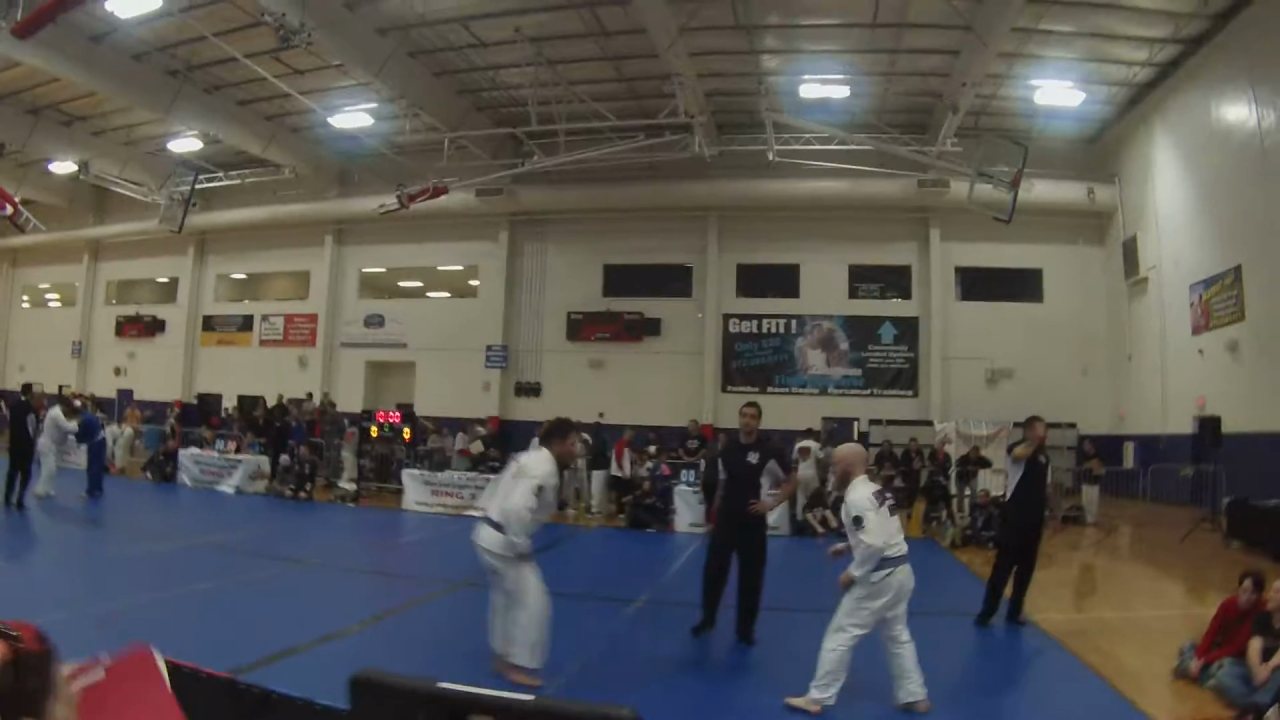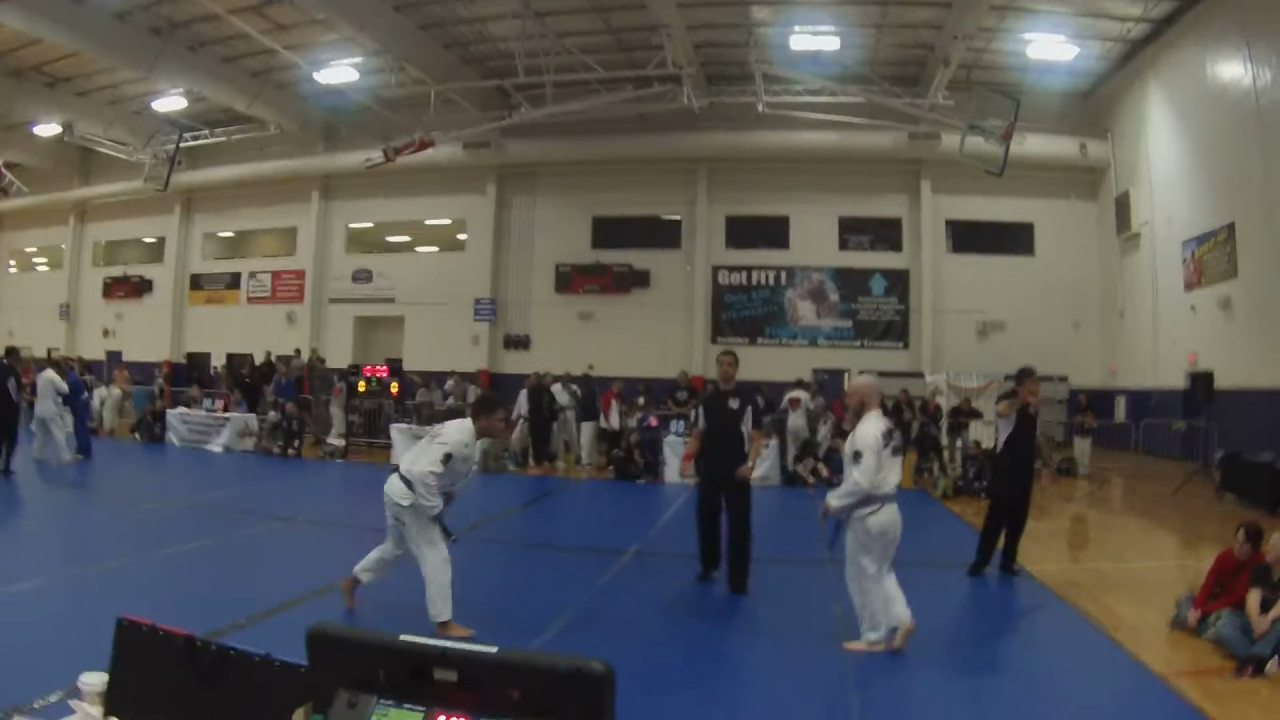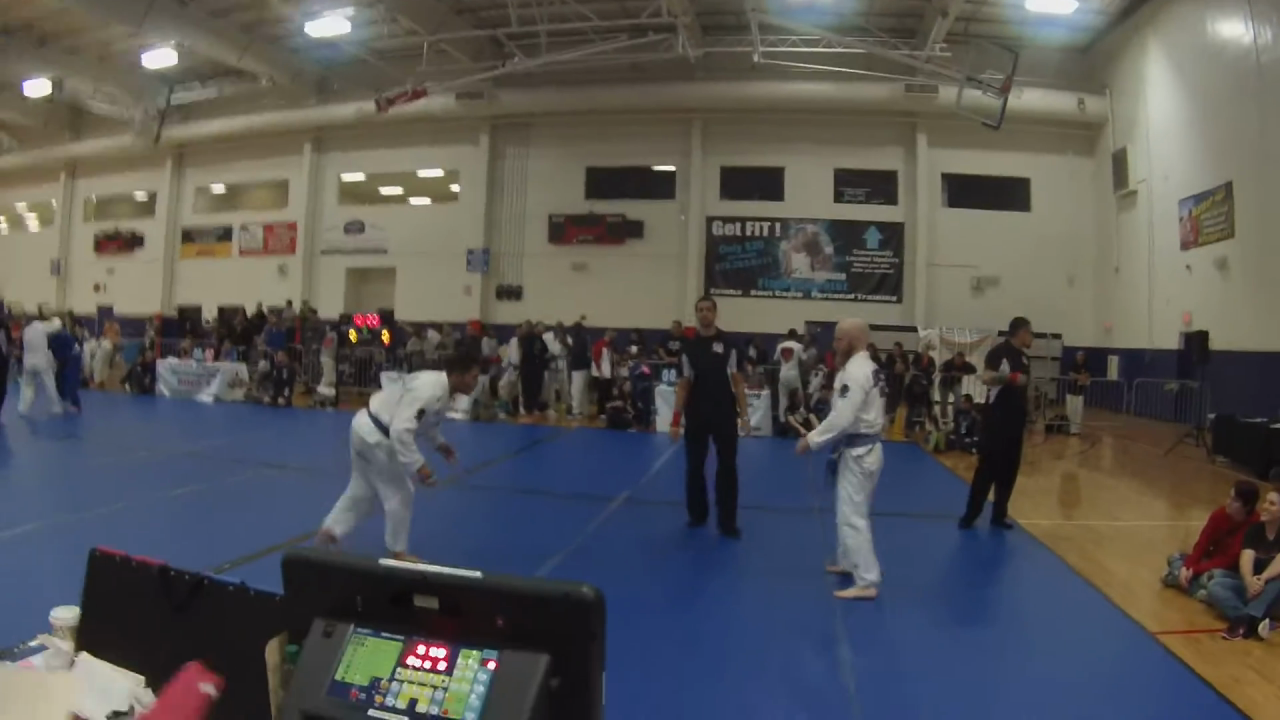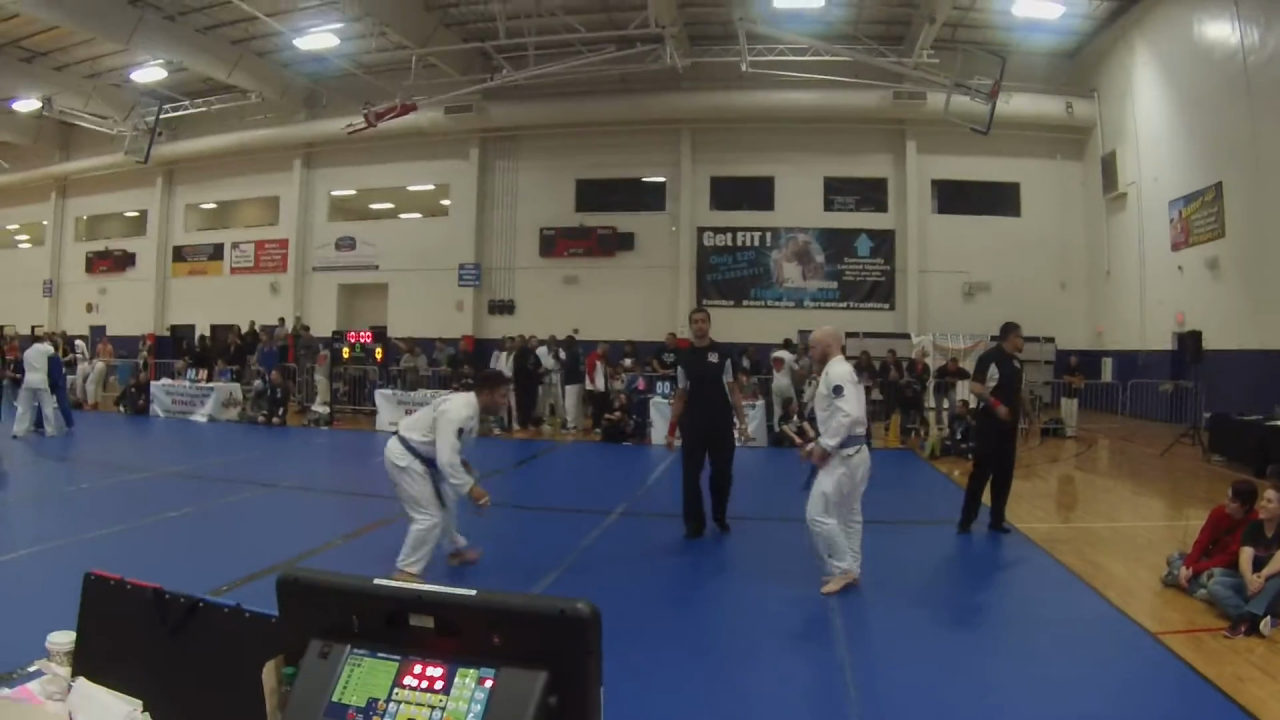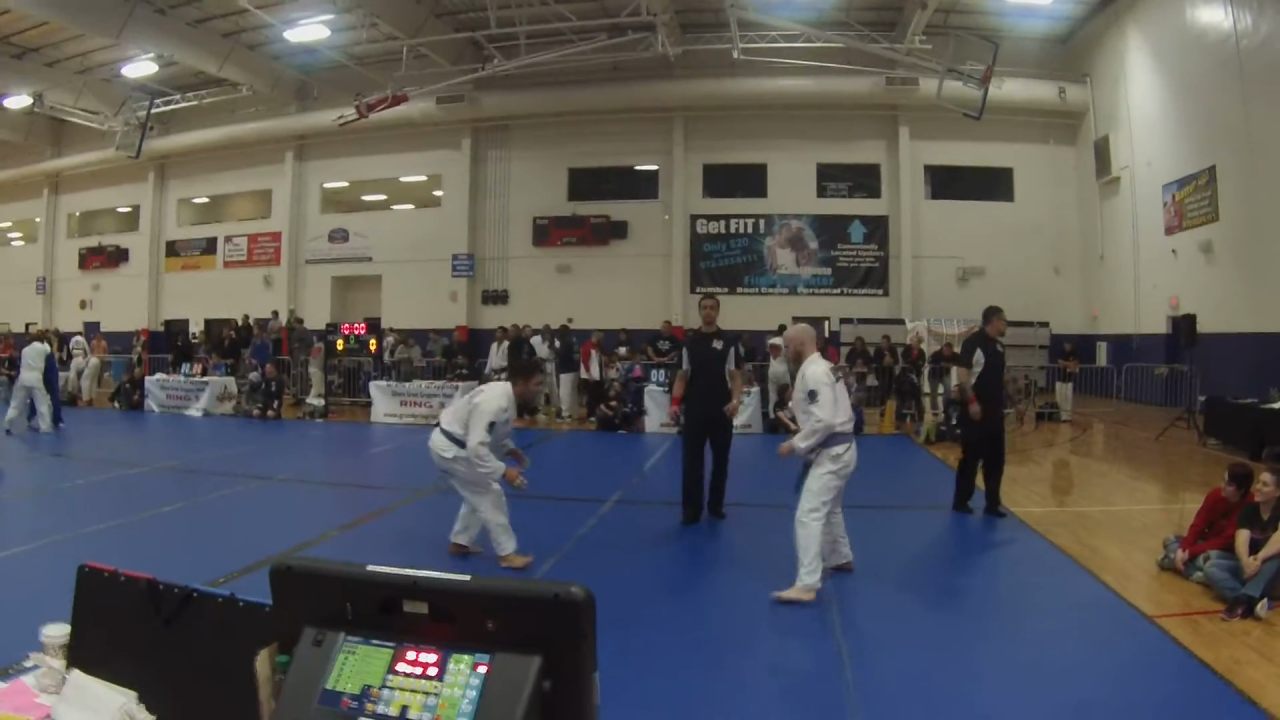
dt=0.4s
person 1, frame 1
left shoulder: (856, 498)
right shoulder: (877, 491)
left elbow: (872, 544)
left wrist: (853, 573)
right wrist: (848, 547)
left hip: (879, 576)
right hip: (901, 571)
left knee: (840, 634)
right knee: (898, 635)
left ankle: (817, 697)
right ankle: (914, 696)
person 1, frame 2
left shoulder: (865, 432)
right shoulder: (889, 428)
left elbow: (860, 482)
left wrist: (833, 501)
right wrist: (845, 490)
left hip: (867, 513)
right hip: (889, 510)
left knee: (862, 577)
right knee: (882, 572)
left ankle: (873, 637)
right ankle: (900, 620)
person 1, frame 3
left shoulder: (854, 371)
right shoulder: (872, 369)
left elbow: (842, 417)
left wrist: (811, 439)
right wrist: (823, 437)
left hip: (857, 452)
right hip: (868, 448)
left knee: (852, 516)
right knee: (852, 511)
left ankle: (867, 582)
right ankle: (848, 562)
person 1, frame 4
left shoulder: (836, 372)
right shoulder: (838, 371)
left elbow: (848, 415)
left wrist: (825, 445)
right wrist: (817, 444)
left hip: (845, 454)
right hip: (854, 452)
left knee: (818, 513)
right knee: (849, 516)
left ankle: (843, 569)
right ankle: (849, 570)
person 1, frame 5
left shoulder: (813, 373)
right shoulder: (821, 368)
left elbow: (822, 420)
left wrist: (796, 444)
right wrist: (802, 442)
left hip: (832, 452)
right hip: (841, 448)
left knee: (809, 514)
right knee: (829, 508)
left ankle: (806, 586)
right ankle: (841, 557)
person 2, frame 1
left shoulder: (769, 451)
right shoulder: (727, 450)
left elbow: (792, 481)
left wrist: (771, 504)
right wrist: (714, 516)
left hip: (753, 522)
right hip: (726, 519)
left knee: (751, 577)
right knee: (713, 570)
left ankle: (745, 630)
right ankle: (707, 618)
person 2, frame 2
left shoulder: (746, 401)
right shoulder: (708, 401)
left elbow: (754, 439)
right elbow: (698, 435)
left wrist: (750, 465)
right wrist: (688, 458)
left hip: (735, 472)
right hip: (709, 470)
left knee: (739, 525)
right knee: (706, 521)
left ankle: (738, 580)
right ankle: (709, 565)
person 2, frame 3
left shoulder: (728, 344)
right shoulder: (689, 347)
left elbow: (738, 382)
right elbow: (684, 385)
left wrist: (744, 414)
right wrist: (676, 420)
left hip: (725, 413)
right hip: (696, 414)
left knee: (727, 466)
right knee: (695, 466)
left ankle: (727, 521)
right ankle: (697, 514)
person 2, frame 4
left shoulder: (723, 354)
right shoulder: (685, 359)
left elbow: (733, 390)
right elbow: (680, 397)
left wrist: (742, 422)
right wrist: (671, 430)
left hip: (721, 423)
right hip: (693, 424)
left knee: (723, 473)
right knee: (691, 475)
left ankle: (719, 515)
right ankle: (695, 524)
person 2, frame 5
left shoulder: (727, 342)
right shoulder: (690, 342)
left elbow: (735, 377)
right elbow: (682, 377)
left wrist: (735, 400)
right wrist: (675, 403)
left hip: (720, 410)
right hip: (694, 410)
left knee: (721, 460)
right knee: (692, 460)
left ankle: (715, 505)
right ankle: (692, 510)
person 3, frame 1
left shoulder: (530, 460)
right shoulder: (542, 470)
right elbow: (517, 510)
right wrist: (521, 547)
left hip: (490, 535)
right hip: (502, 542)
left knee: (506, 599)
right knee: (532, 603)
left ankle: (504, 655)
right ankle: (518, 666)
person 3, frame 2
left shoulder: (464, 432)
right shoulder: (457, 438)
right elbow: (424, 473)
left wrist: (447, 491)
right wrist: (435, 509)
left hip: (400, 489)
right hip: (408, 495)
left knee: (395, 545)
right knee: (435, 557)
left ankle: (353, 581)
right ankle: (444, 622)
person 3, frame 3
left shoulder: (440, 385)
right shoulder: (429, 391)
left elbow: (426, 420)
right elbow: (401, 431)
left wrist: (440, 443)
right wrist: (419, 465)
left hip: (366, 428)
right hip: (375, 435)
left knee: (362, 488)
right knee: (399, 493)
left ankle: (331, 531)
right ankle: (397, 552)
person 3, frame 4
left shoulder: (466, 403)
right shoulder: (459, 412)
right elbow: (446, 458)
left wrist: (461, 462)
right wrist: (470, 487)
left hip: (414, 453)
right hip: (404, 458)
left knee: (445, 502)
right knee: (430, 516)
left ankle: (458, 550)
right ankle: (407, 570)
person 3, frame 5
left shoulder: (505, 393)
right shoulder: (493, 404)
left elbow: (495, 432)
right elbow: (477, 448)
left wrist: (510, 449)
right wrist: (503, 472)
left hip: (454, 444)
right hip: (449, 448)
left knee: (478, 495)
right knee: (491, 496)
left ankle: (459, 542)
right ankle: (507, 554)
person 4, frame 1
left shoulder: (1044, 456)
right shoulder: (1016, 447)
left elbow: (1045, 489)
right elbow: (1018, 454)
right wrist: (1036, 439)
left hip: (1034, 518)
right hip: (1015, 516)
left knee: (1026, 567)
right knee: (1004, 564)
left ankle: (1015, 611)
right ankle: (987, 611)
person 4, frame 2
left shoulder: (1032, 407)
right shoulder: (1008, 400)
right elbow: (1001, 411)
left wrist: (1046, 461)
right wrist: (1024, 400)
left hip: (1025, 468)
right hip: (1006, 467)
left knee: (1018, 517)
right knee: (997, 515)
left ankle: (1008, 561)
right ankle: (981, 561)
person 4, frame 3
left shoulder: (1023, 357)
right shoulder: (999, 352)
right elbow: (986, 378)
left wrist: (1028, 417)
right wrist: (1012, 377)
left hip: (1015, 421)
right hip: (997, 420)
left knee: (1009, 470)
right knee: (988, 468)
left ankle: (999, 515)
right ankle: (971, 515)
person 4, frame 4
left shoulder: (1016, 362)
right shoulder: (989, 357)
right elbow: (974, 387)
right wrist: (995, 405)
left hip: (1009, 425)
right hip: (989, 424)
left knee: (1004, 473)
right knee: (981, 471)
left ankle: (997, 519)
right ankle: (967, 518)
person 4, frame 5
left shoulder: (998, 346)
right shoulder: (974, 342)
right elbow: (962, 374)
right wrist: (971, 401)
left hip: (995, 409)
right hip: (977, 409)
left knee: (996, 457)
right knee: (971, 455)
left ankle: (992, 504)
right ankle: (960, 500)
